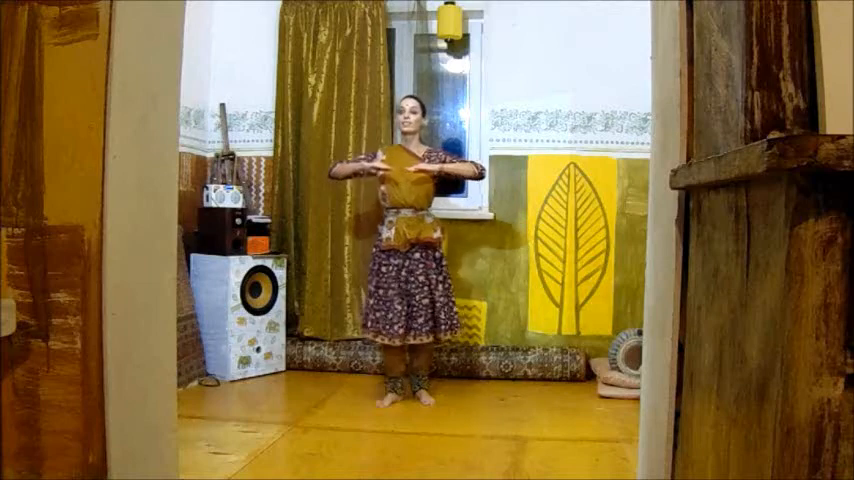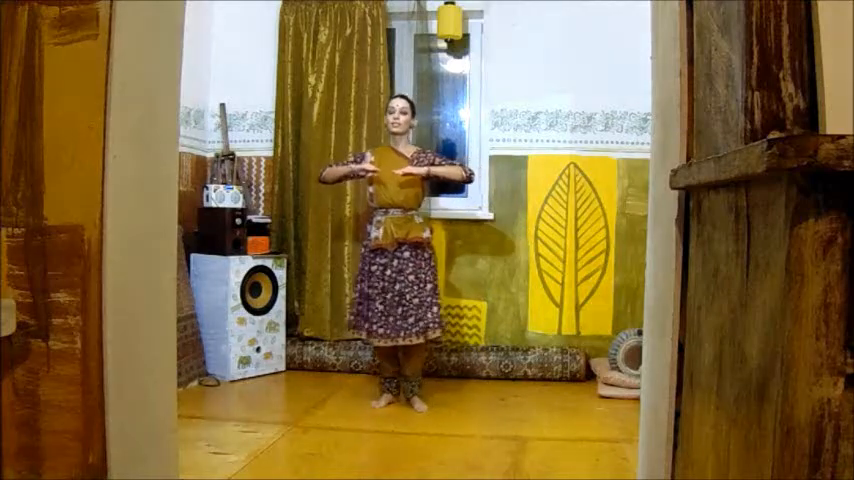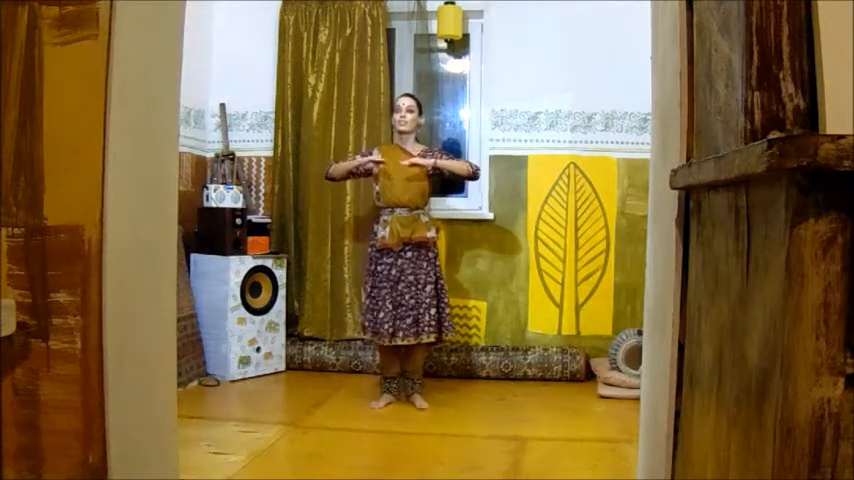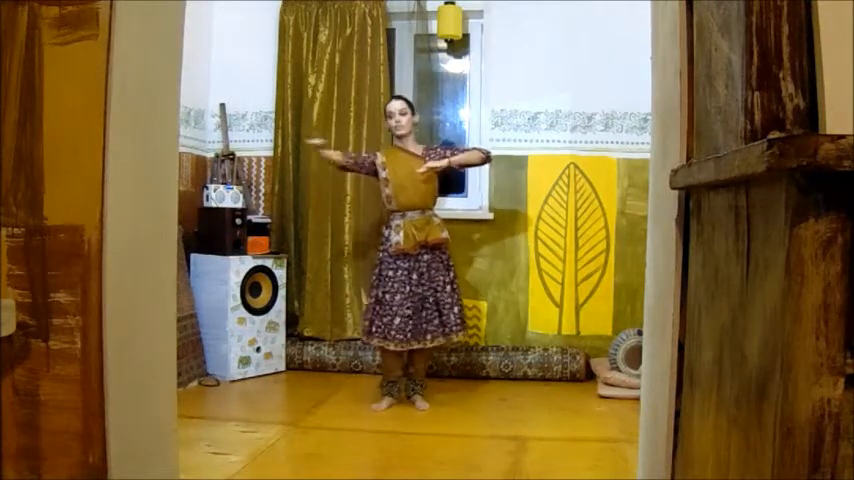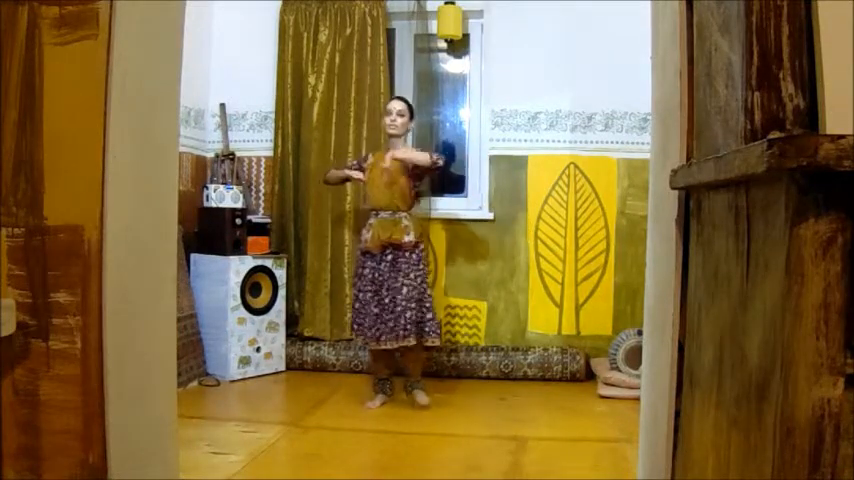
dt=1s
person 1, frame 1
left shoulder: (434, 156)
right shoulder: (382, 155)
left elbow: (479, 171)
right elbow: (334, 171)
left wrist: (437, 168)
right wrist: (366, 166)
left hip: (423, 239)
right hip: (390, 239)
left knee: (423, 312)
right knee: (389, 312)
left ankle: (421, 384)
right ankle: (393, 386)
person 1, frame 2
left shoulder: (424, 157)
right shoulder: (370, 156)
left elbow: (466, 175)
right elbow: (324, 176)
left wrist: (425, 171)
right wrist: (355, 168)
left hip: (413, 240)
right hip: (379, 240)
left knee: (416, 313)
right knee: (380, 314)
left ankle: (413, 389)
right ankle: (389, 387)
person 1, frame 3
left shoulder: (430, 155)
right shoulder: (377, 155)
left elbow: (473, 172)
right elbow: (331, 173)
left wrist: (431, 163)
right wrist: (360, 162)
left hip: (419, 239)
right hip: (385, 238)
left knee: (419, 314)
right knee: (383, 315)
left ankle: (413, 387)
right ankle: (389, 387)
person 1, frame 4
left shoulder: (434, 153)
right shoulder: (379, 159)
left elbow: (483, 155)
right elbow: (347, 162)
left wrist: (445, 163)
right wrist: (325, 151)
left hip: (431, 241)
right hip: (397, 242)
left knee: (427, 318)
right knee: (392, 317)
left ankle: (416, 389)
right ankle: (390, 389)
person 1, frame 5
left shoulder: (412, 159)
right shoulder: (370, 160)
left elbow: (436, 161)
right elbow: (329, 177)
left wrist: (396, 155)
right wrist: (349, 173)
left hip: (404, 241)
right hip: (373, 239)
left knee: (409, 313)
right knee: (373, 316)
left ankle: (414, 384)
right ankle: (382, 388)
